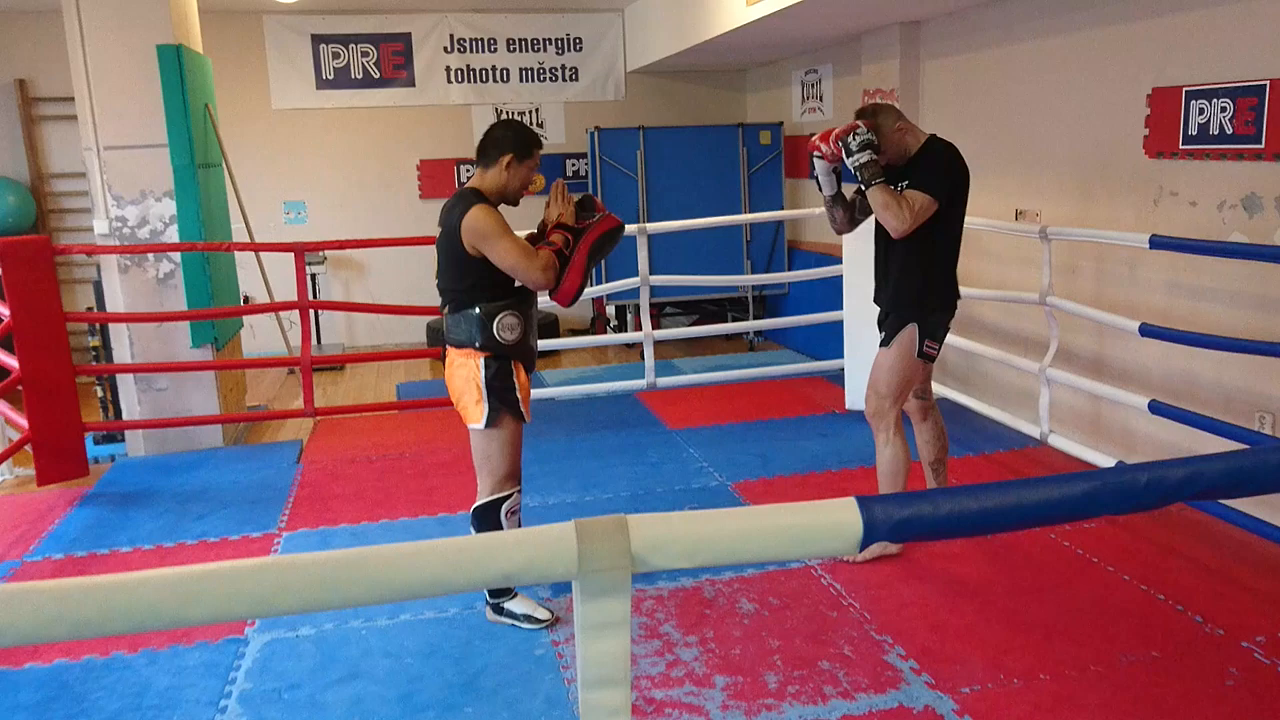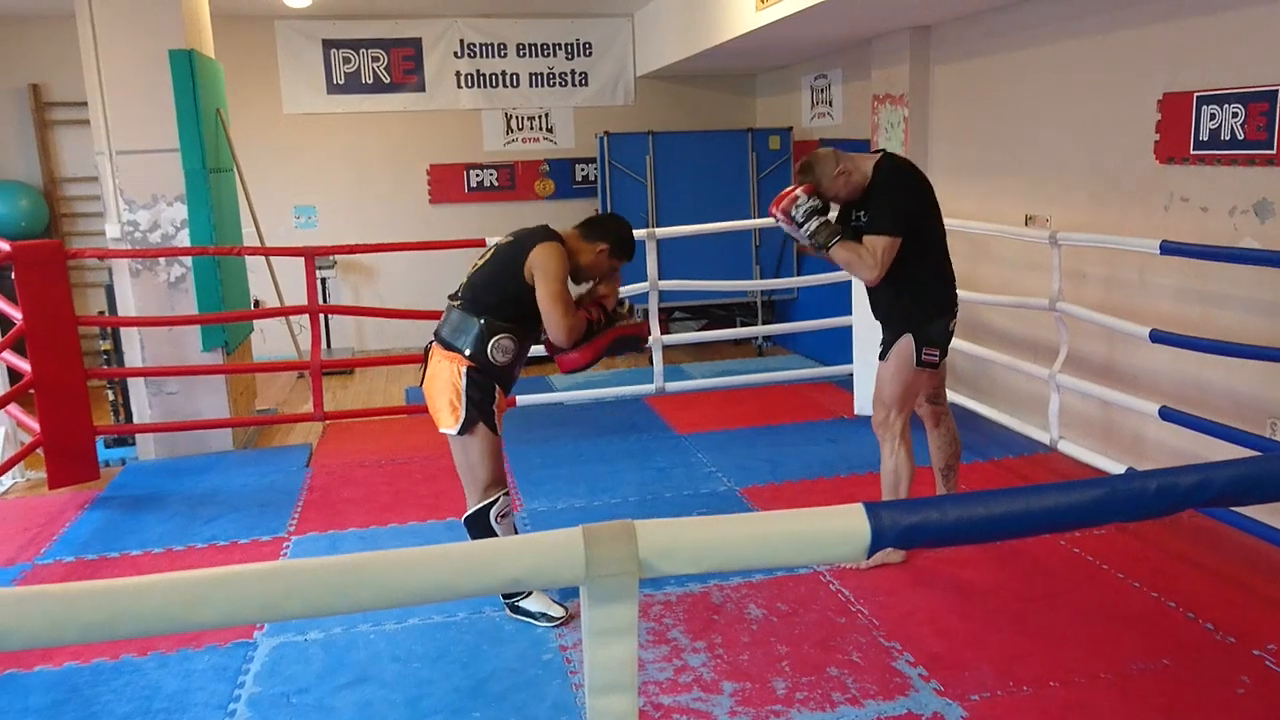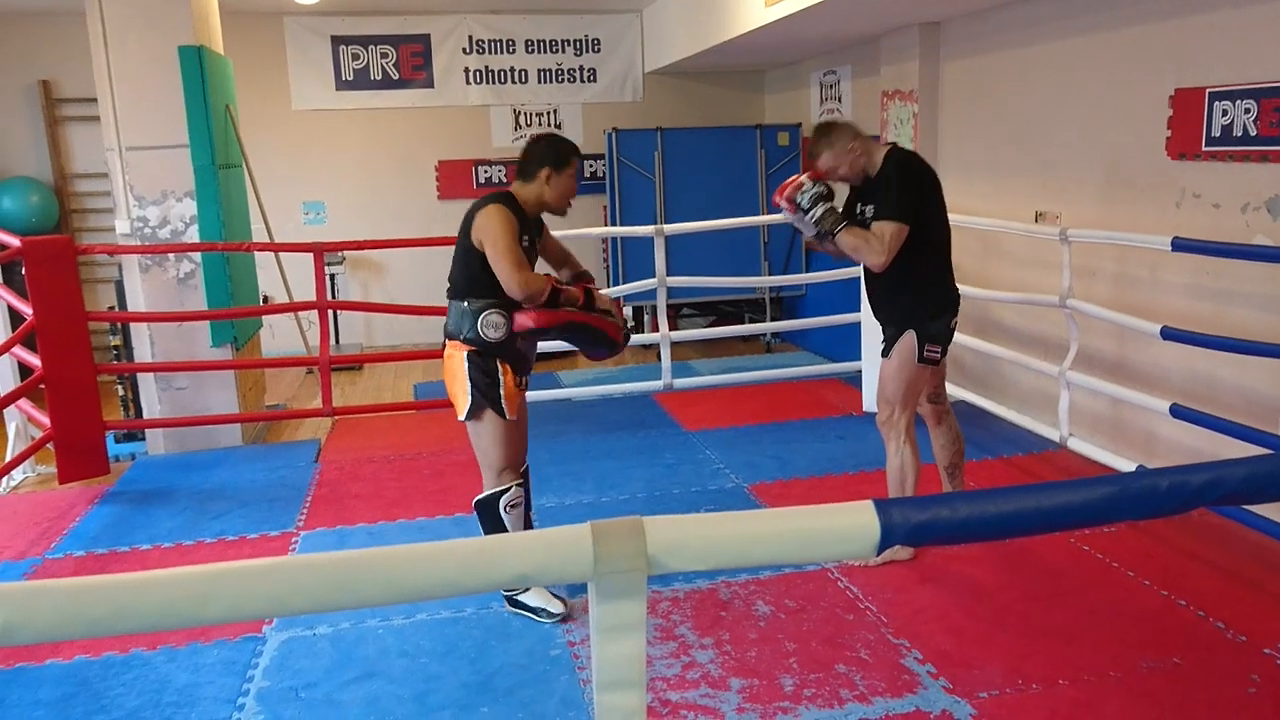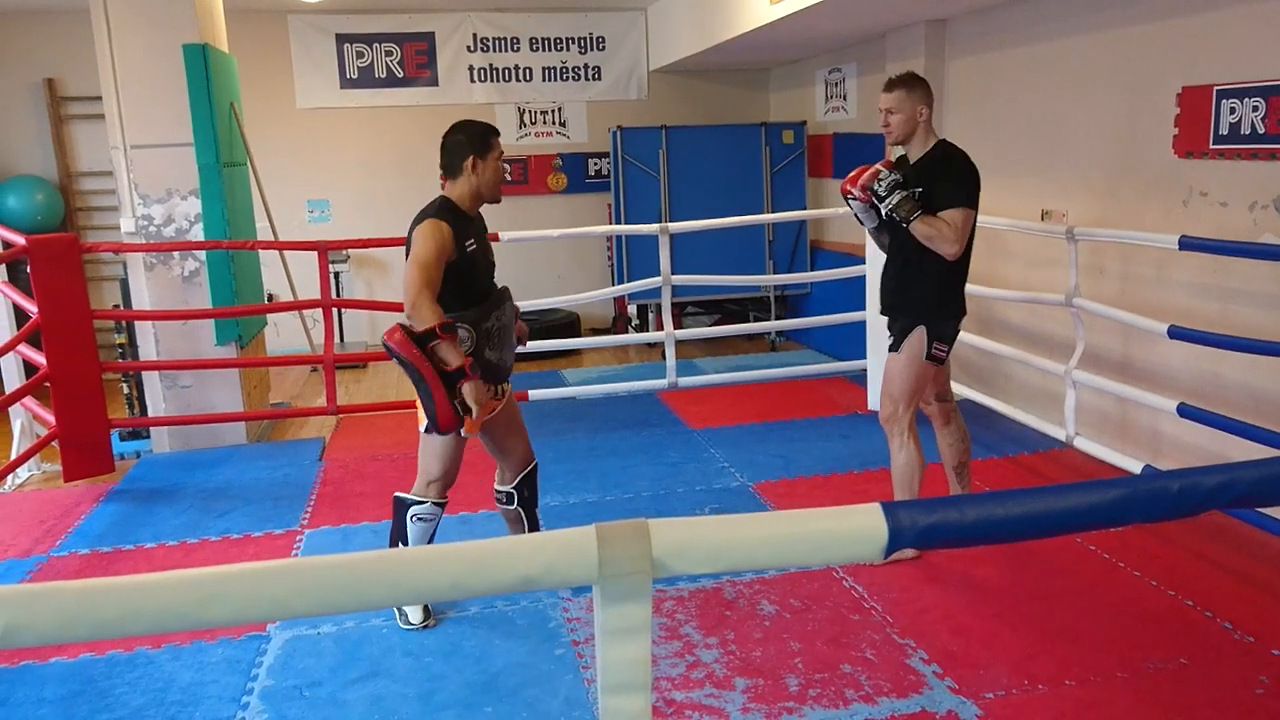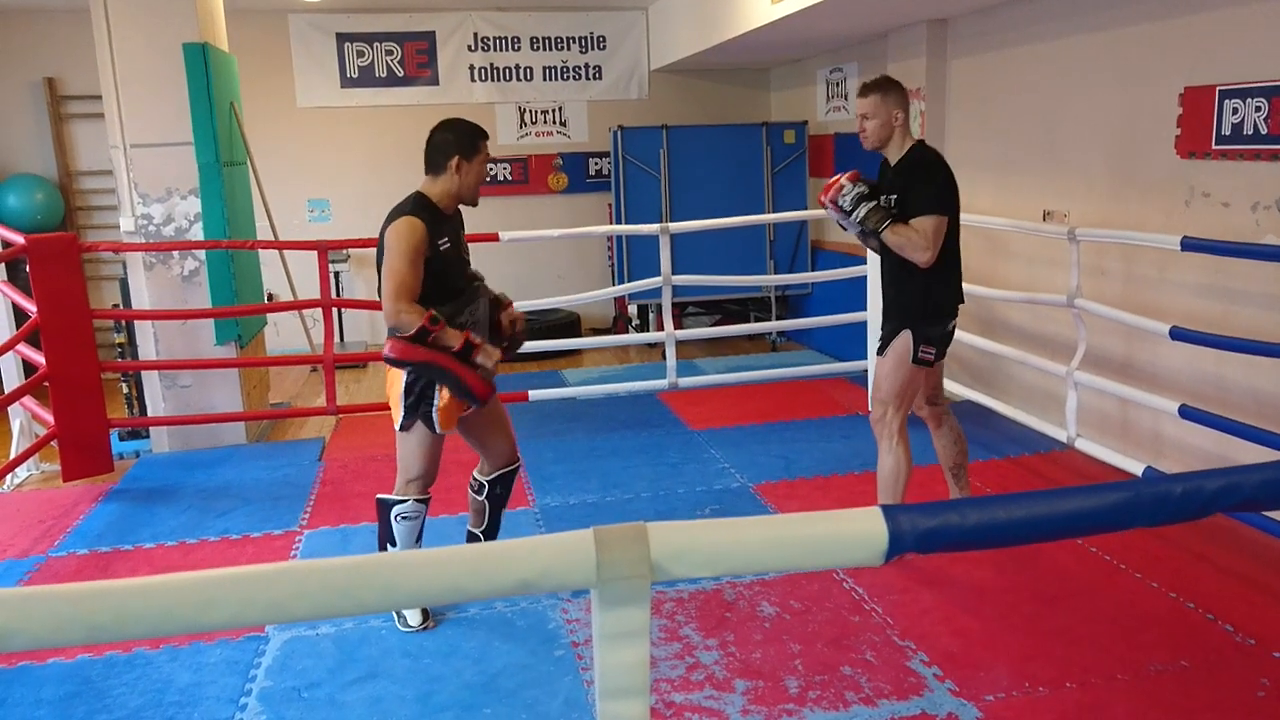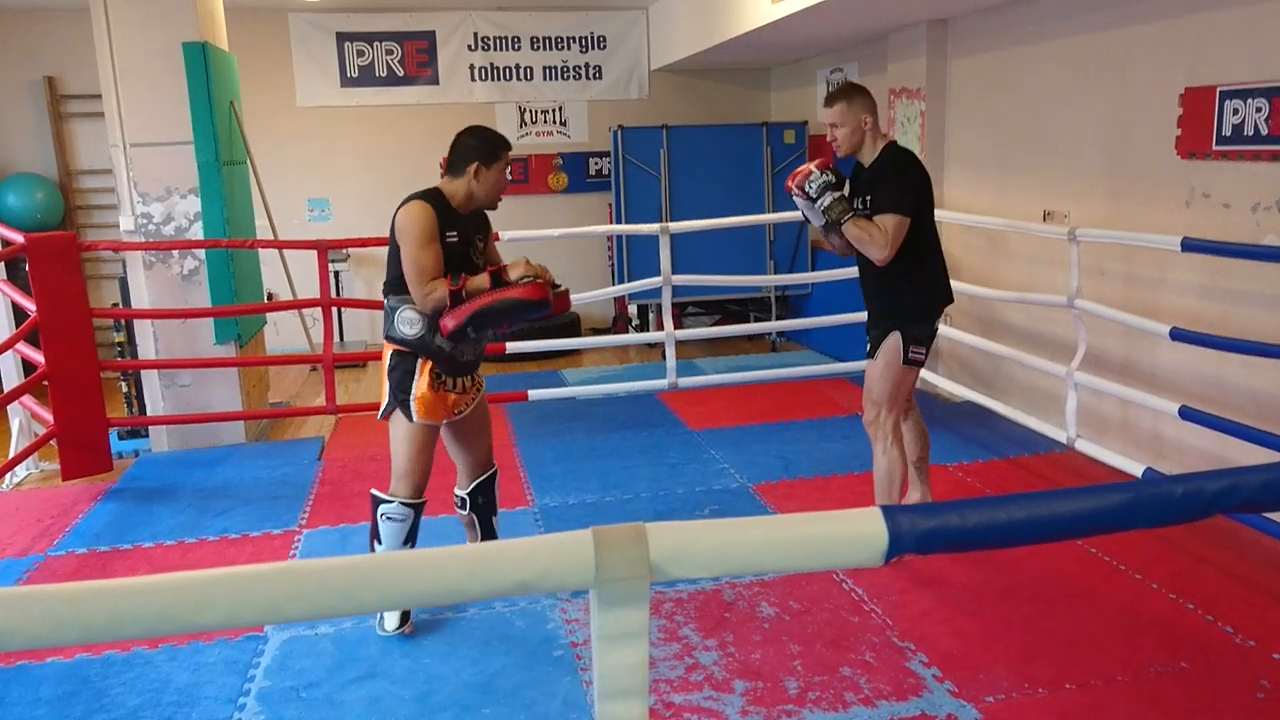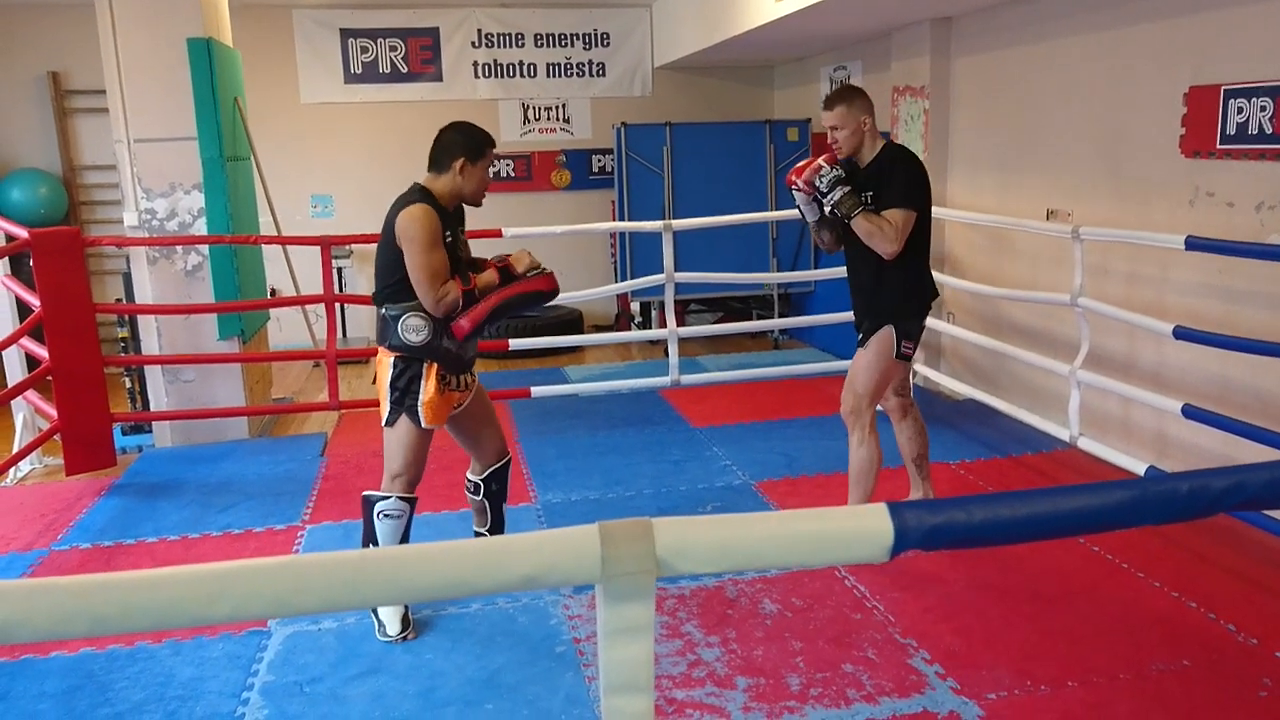
dt=0.4s
person 1, frame 1
left shoulder: (469, 208)
right shoulder: (477, 216)
left elbow: (516, 266)
right elbow: (539, 277)
left wrist: (552, 231)
right wrist: (561, 228)
left hip: (486, 359)
right hip: (486, 364)
left knee: (494, 473)
right knee: (500, 480)
right ankle: (501, 597)
person 1, frame 2
left shoulder: (535, 242)
right shoulder: (551, 253)
left elbow: (542, 316)
right elbow: (561, 334)
left wrist: (592, 305)
right wrist: (599, 308)
left hip: (466, 369)
right hip: (465, 375)
left knee: (492, 479)
right knee: (485, 490)
right ankle: (516, 593)
person 1, frame 3
left shoulder: (529, 220)
right shoulder: (495, 214)
left elbow: (564, 263)
right elbow: (519, 285)
left wrist: (594, 300)
right wrist: (585, 300)
left hip: (506, 358)
right hip: (479, 361)
left knee: (515, 464)
right knee: (500, 477)
right ankle: (516, 585)
person 1, frame 4
left shoulder: (471, 220)
right shoulder: (437, 227)
right elbow: (418, 305)
left wrist: (508, 323)
right wrist: (462, 373)
left hip: (487, 371)
right hip: (451, 378)
left knee: (519, 461)
right knee: (434, 485)
person 1, frame 5
left shoulder: (450, 218)
right shoulder: (409, 224)
right elbow: (401, 312)
left wrist: (498, 308)
right wrist: (472, 346)
left hip: (465, 368)
right hip: (425, 372)
left knee: (502, 457)
right knee: (415, 483)
left ankle: (481, 551)
person 1, frame 6
left shoulder: (476, 220)
right shoulder: (419, 211)
left elbow: (491, 280)
right elbow: (429, 294)
left wrist: (529, 279)
right wrist: (502, 277)
left hip: (462, 366)
right hip: (415, 367)
left knee: (479, 467)
right knee: (408, 484)
person 1, frame 7
left shoulder: (451, 211)
right shoulder: (416, 214)
right elbow: (440, 299)
left wrist: (510, 269)
right wrist: (504, 269)
left hip: (453, 363)
right hip: (412, 368)
left knee: (493, 456)
right knee: (400, 482)
person 2, frame 1
left shoulder: (941, 161)
right shoulder: (887, 163)
left elbow: (900, 222)
right elbow: (844, 224)
left wrist: (865, 168)
right wrist: (829, 180)
left hip: (922, 305)
right hip: (899, 300)
left knee: (881, 409)
right knee: (917, 402)
person 2, frame 2
left shoulder: (893, 184)
right shoulder: (863, 186)
left elbow: (871, 269)
right elbow: (847, 255)
left wrist: (819, 228)
right wrist: (810, 230)
left hip: (920, 314)
right hip: (918, 311)
left knee: (888, 419)
right knee: (932, 409)
left ankle: (889, 540)
person 2, frame 3
left shoulder: (903, 175)
right shoulder: (864, 182)
left elbow: (877, 255)
right elbow: (843, 248)
left wrist: (827, 212)
right wrist: (809, 223)
left hip: (923, 311)
right hip: (909, 311)
left knee: (892, 417)
right knee: (934, 407)
left ankle: (896, 538)
person 2, frame 4
left shoulder: (951, 168)
right shoulder: (899, 170)
left elbow: (951, 244)
left wrist: (900, 205)
right wrist: (870, 218)
left hip: (931, 312)
right hip: (908, 308)
left knee: (895, 414)
right knee: (938, 412)
person 2, frame 5
left shoulder: (926, 169)
right shoulder: (890, 170)
left elbow: (923, 250)
left wrist: (867, 212)
right wrist: (855, 219)
left hip: (923, 310)
right hip: (913, 308)
left knee: (886, 417)
right knee: (932, 410)
right ankle: (961, 502)
person 2, frame 6
left shoulder: (900, 169)
right shoulder: (860, 173)
left elbow: (881, 249)
right elbow: (848, 246)
left wrist: (833, 201)
right wrist: (817, 212)
left hip: (909, 310)
right hip: (889, 307)
left knee: (879, 419)
right knee: (900, 406)
right ankle: (919, 497)
person 2, frame 7
left shoulder: (901, 167)
right shoulder: (851, 172)
left elbow: (889, 242)
right elbow: (832, 243)
left wrist: (841, 196)
right wrist: (813, 208)
left hip: (898, 306)
right hip: (874, 305)
left knee: (856, 409)
right knee: (896, 402)
right ankle: (922, 496)
